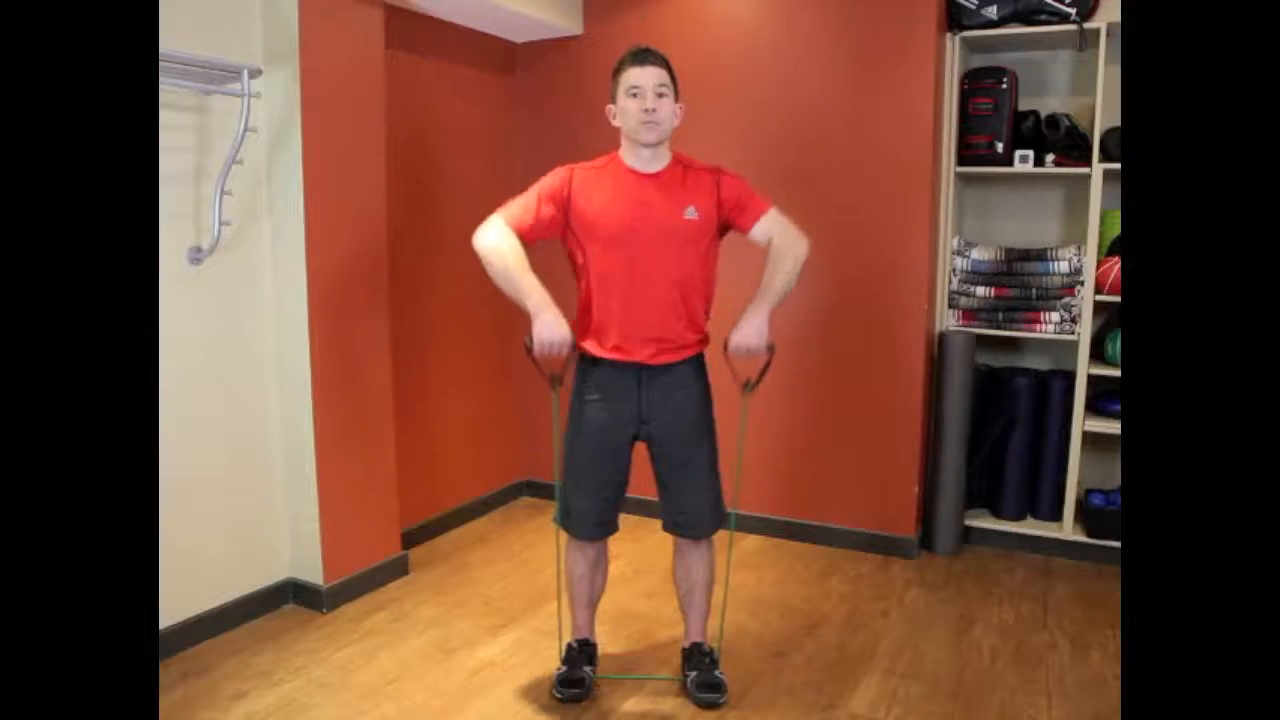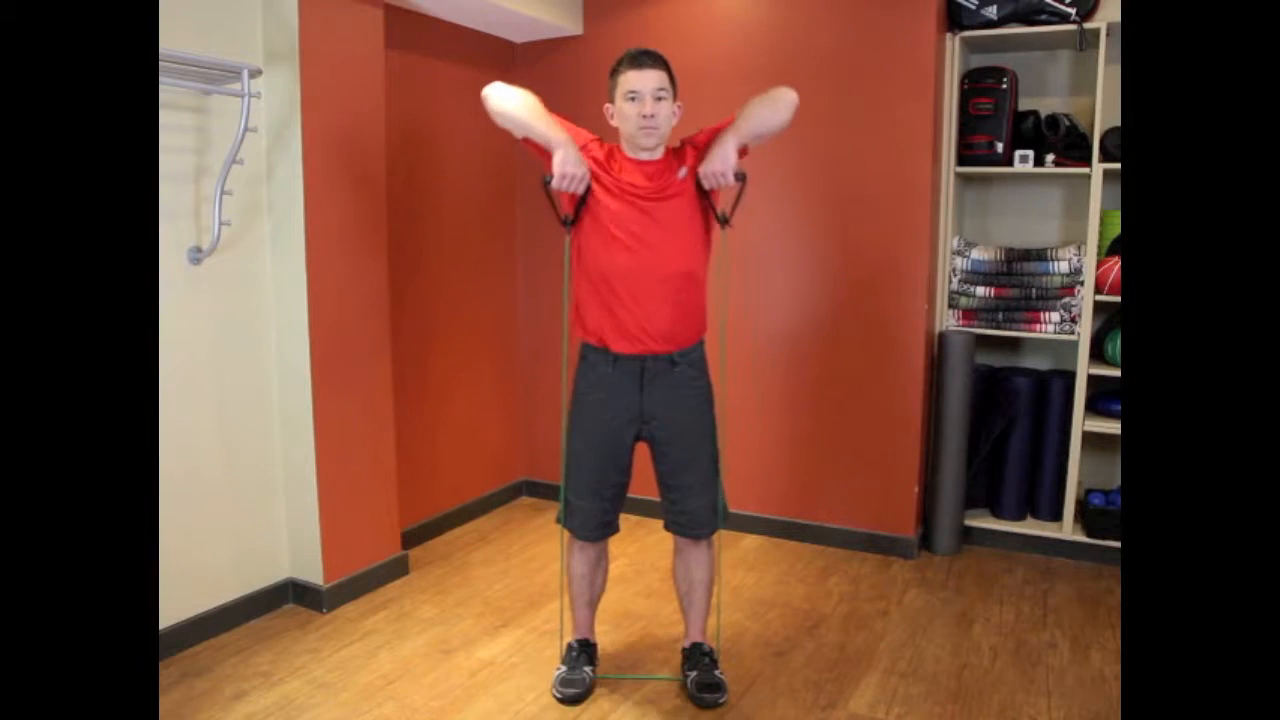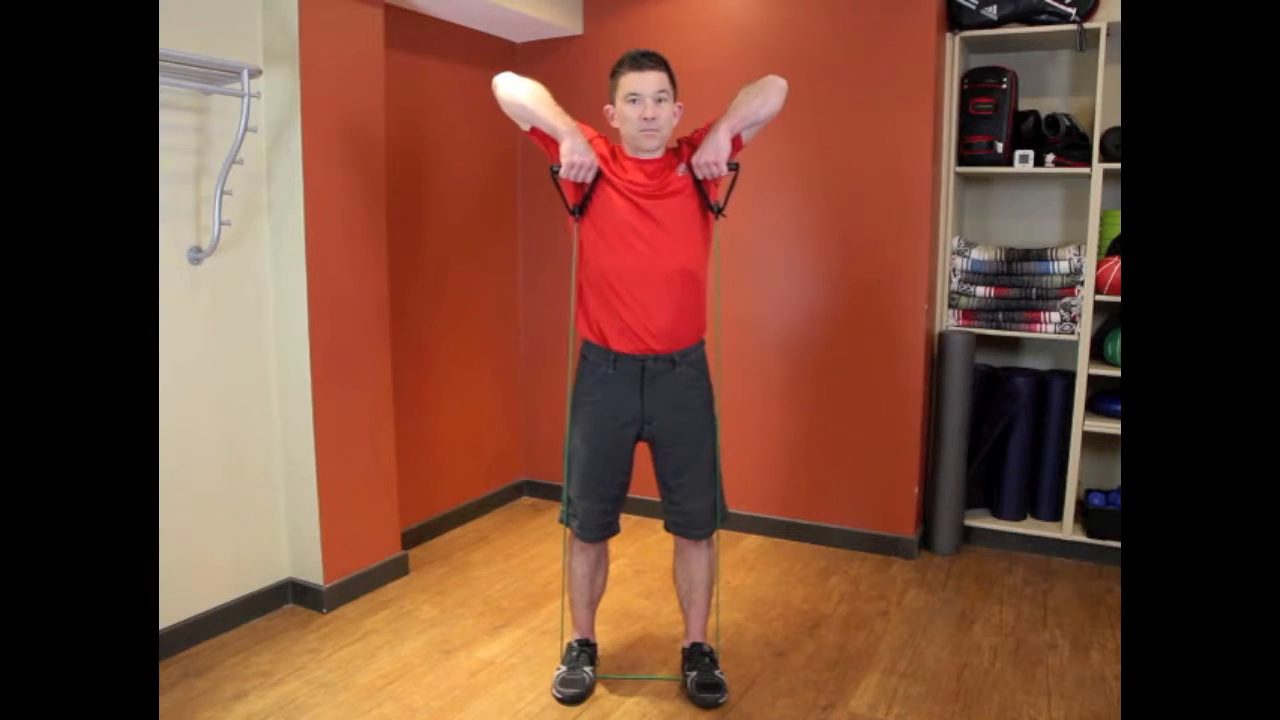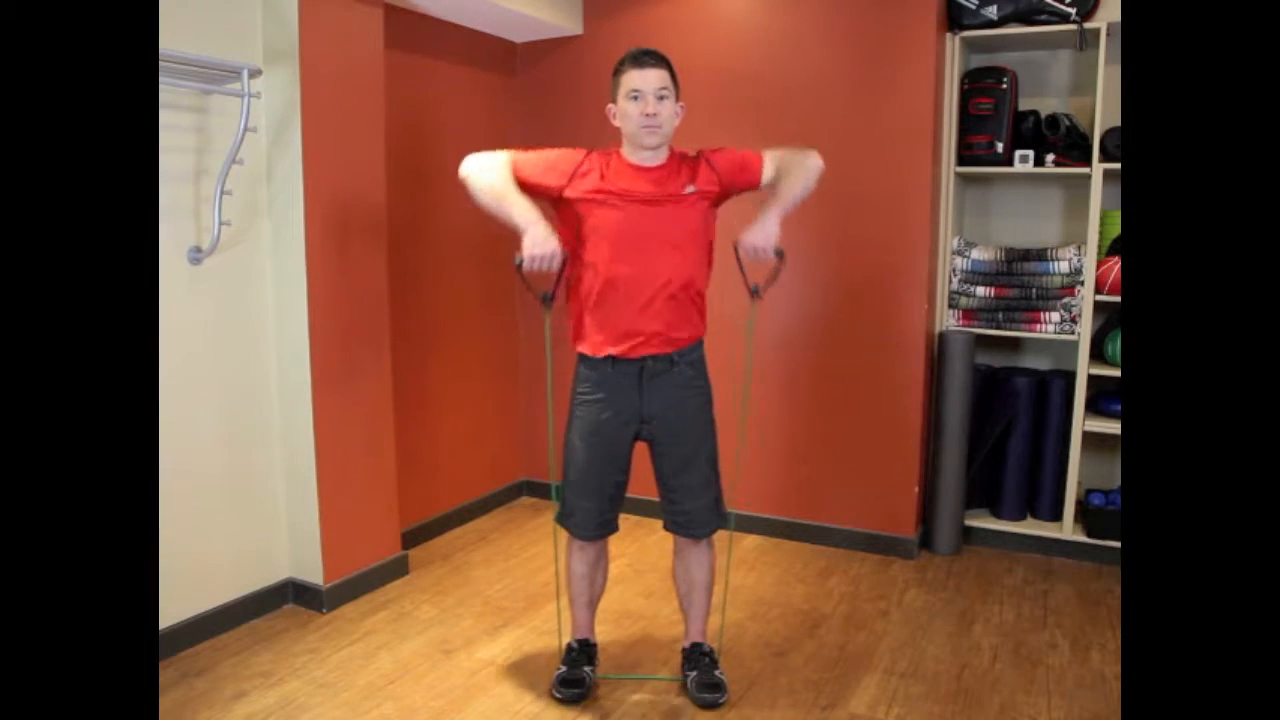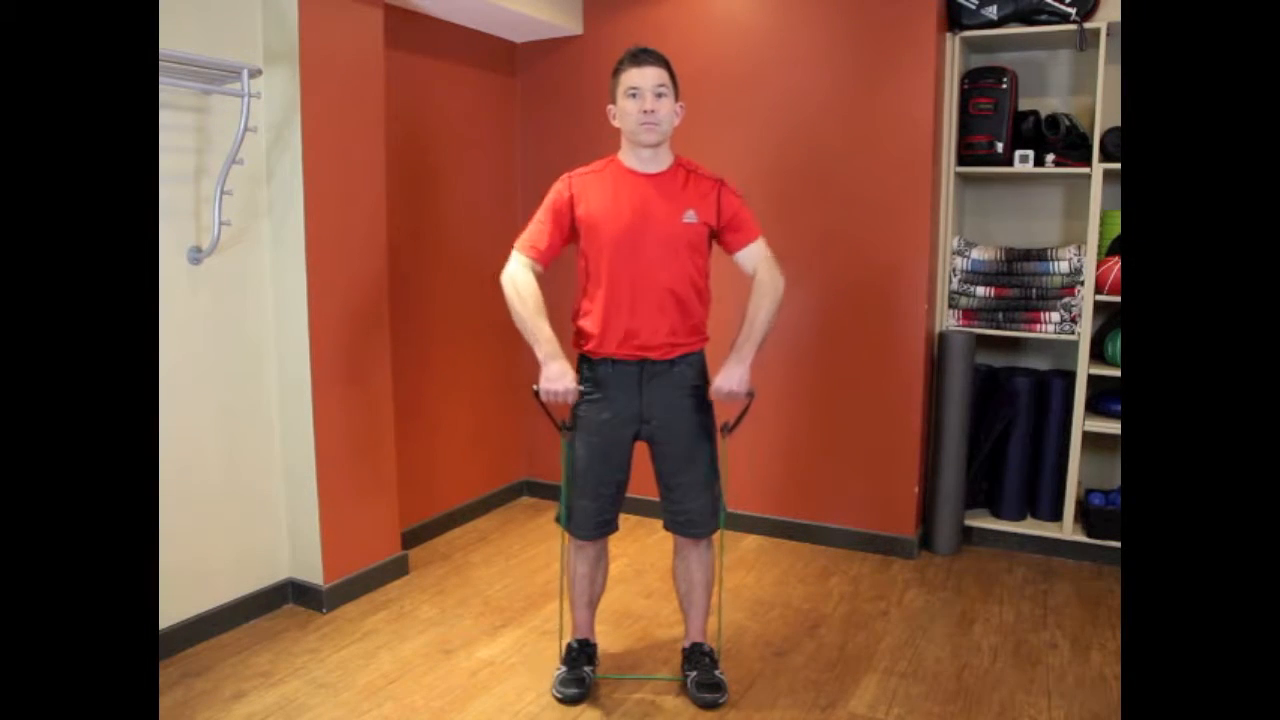
dt=0.5s
person 1, frame 1
left shoulder: (713, 185)
right shoulder: (575, 183)
left elbow: (791, 243)
right elbow: (491, 237)
left wrist: (759, 312)
right wrist: (541, 308)
left hip: (681, 380)
right hip: (599, 378)
left knee: (694, 525)
right knee: (585, 524)
left ankle: (696, 650)
right ankle: (581, 645)
person 1, frame 2
left shoulder: (699, 162)
right shoulder: (587, 162)
left elbow: (783, 100)
right elbow: (499, 97)
left wrist: (729, 141)
right wrist: (559, 145)
left hip: (681, 371)
right hip: (604, 371)
left knee: (695, 522)
right knee: (587, 520)
left ankle: (697, 649)
right ankle: (581, 646)
person 1, frame 3
left shoulder: (697, 160)
right shoulder: (589, 161)
left elbow: (773, 89)
right elbow: (508, 86)
left wrist: (719, 134)
right wrist: (568, 136)
left hip: (682, 371)
right hip: (605, 371)
left knee: (695, 522)
right knee: (588, 522)
left ankle: (697, 648)
right ankle: (582, 645)
person 1, frame 4
left shoulder: (707, 172)
right shoulder: (579, 171)
left elbow: (805, 164)
right elbow: (479, 169)
left wrist: (771, 217)
right wrist: (530, 221)
left hip: (680, 373)
right hip: (602, 374)
left knee: (695, 522)
right knee: (586, 522)
left ankle: (697, 650)
right ankle: (581, 646)
person 1, frame 5
left shoulder: (710, 192)
right shoulder: (577, 189)
left elbow: (768, 275)
right elbow: (518, 271)
left wrist: (742, 358)
right wrist: (551, 358)
left hip: (682, 378)
right hip: (601, 377)
left knee: (695, 523)
right knee: (586, 524)
left ankle: (697, 650)
right ankle: (581, 646)
